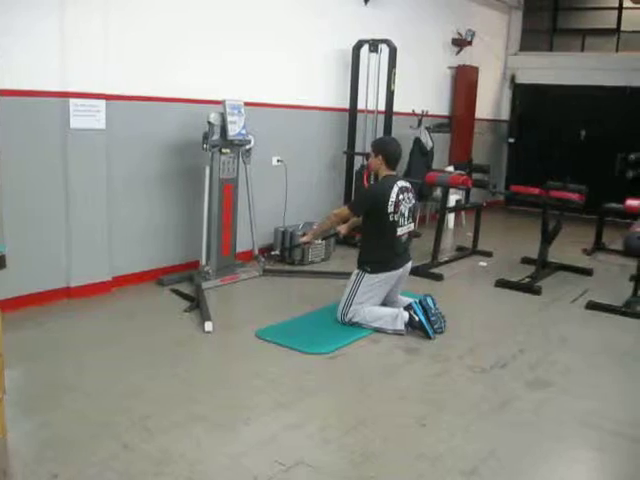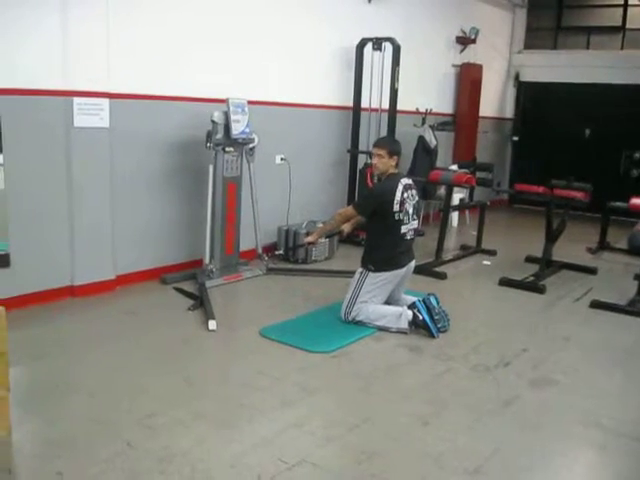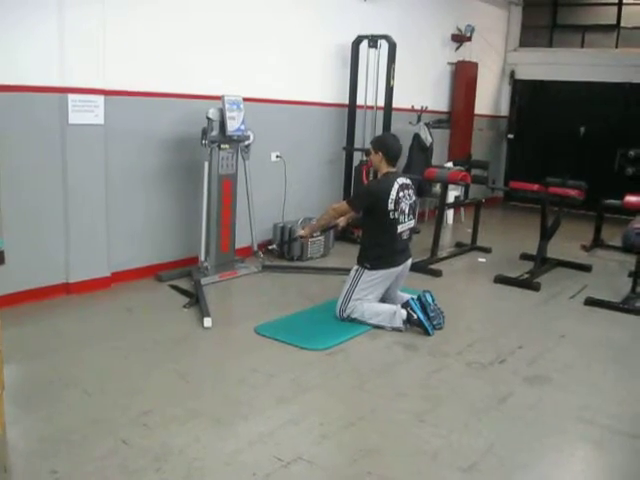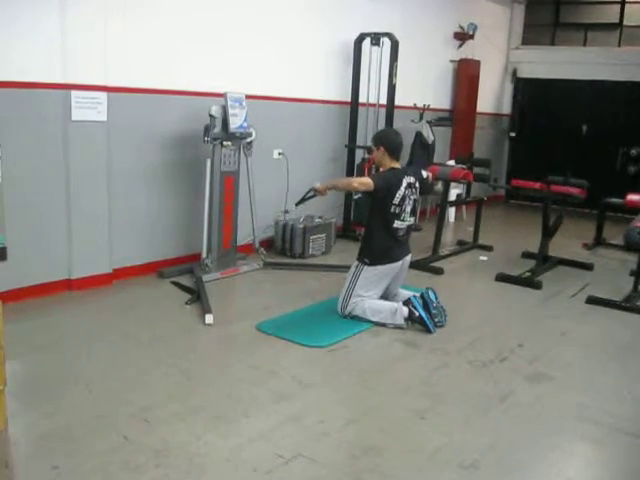
dt=1s
person 1, frame 1
left shoulder: (376, 191)
right shoulder: (407, 188)
left elbow: (338, 216)
left wrist: (311, 235)
right wrist: (349, 226)
left hip: (378, 269)
right hip: (402, 263)
left knee: (348, 314)
right knee: (387, 300)
left ankle: (407, 319)
right ankle: (419, 307)
person 1, frame 2
left shoulder: (381, 190)
right shoulder: (408, 184)
left elbow: (344, 215)
left wrist: (316, 235)
right wrist: (352, 224)
left hip: (382, 267)
right hip: (406, 261)
left knee: (351, 312)
right knee: (390, 299)
left ankle: (411, 317)
right ankle: (422, 306)
person 1, frame 3
left shoulder: (376, 188)
right shoulder: (407, 183)
left elbow: (337, 210)
left wrist: (309, 229)
right wrist: (348, 218)
left hip: (378, 265)
right hip: (403, 259)
left knee: (347, 309)
right knee: (385, 297)
left ankle: (404, 316)
right ankle: (417, 304)
person 1, frame 4
left shoulder: (385, 180)
right shoulder: (413, 176)
left elbow: (357, 184)
right elbow: (429, 177)
left wrist: (326, 186)
left hip: (378, 259)
right hip: (402, 255)
left knee: (349, 306)
right knee: (388, 295)
left ankle: (406, 313)
right ankle: (421, 301)
